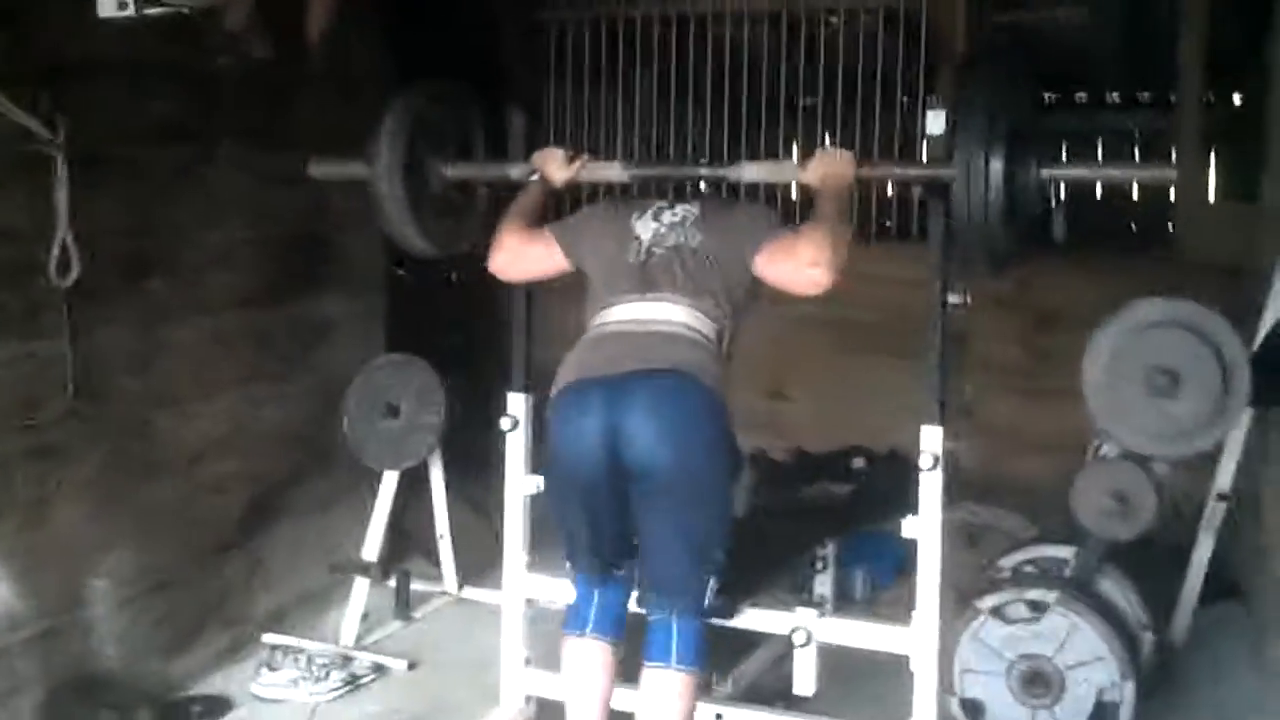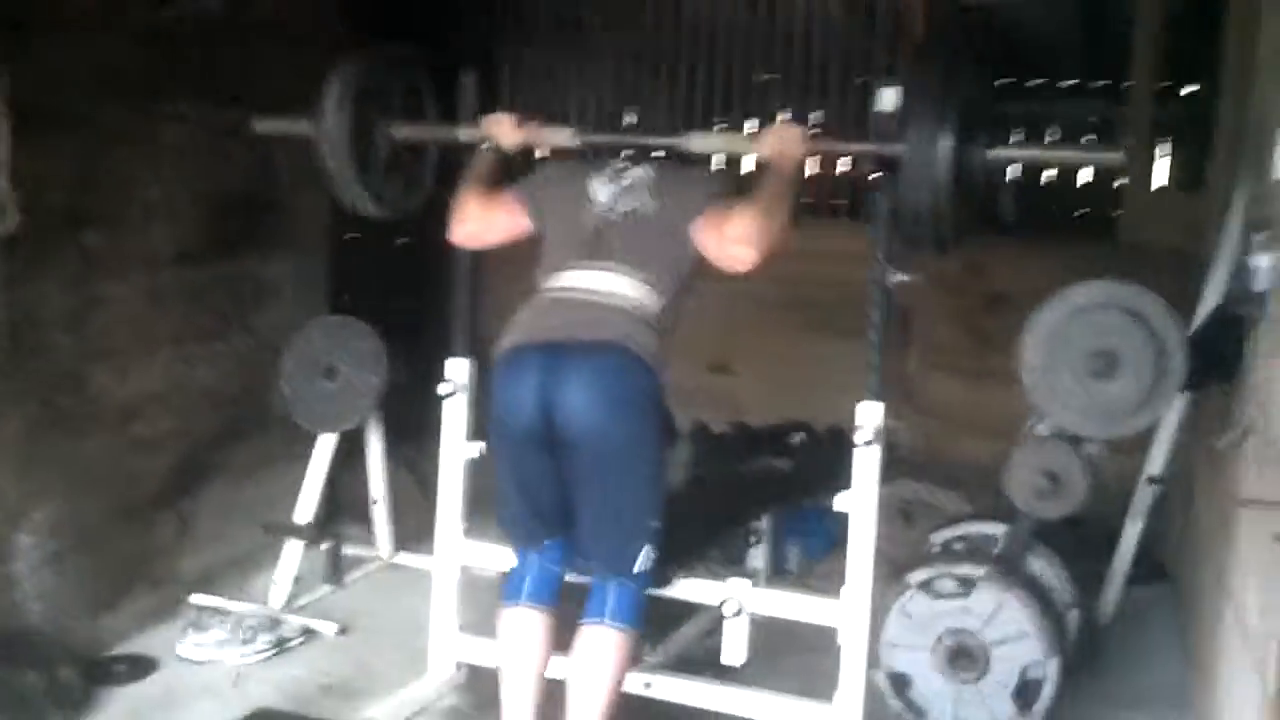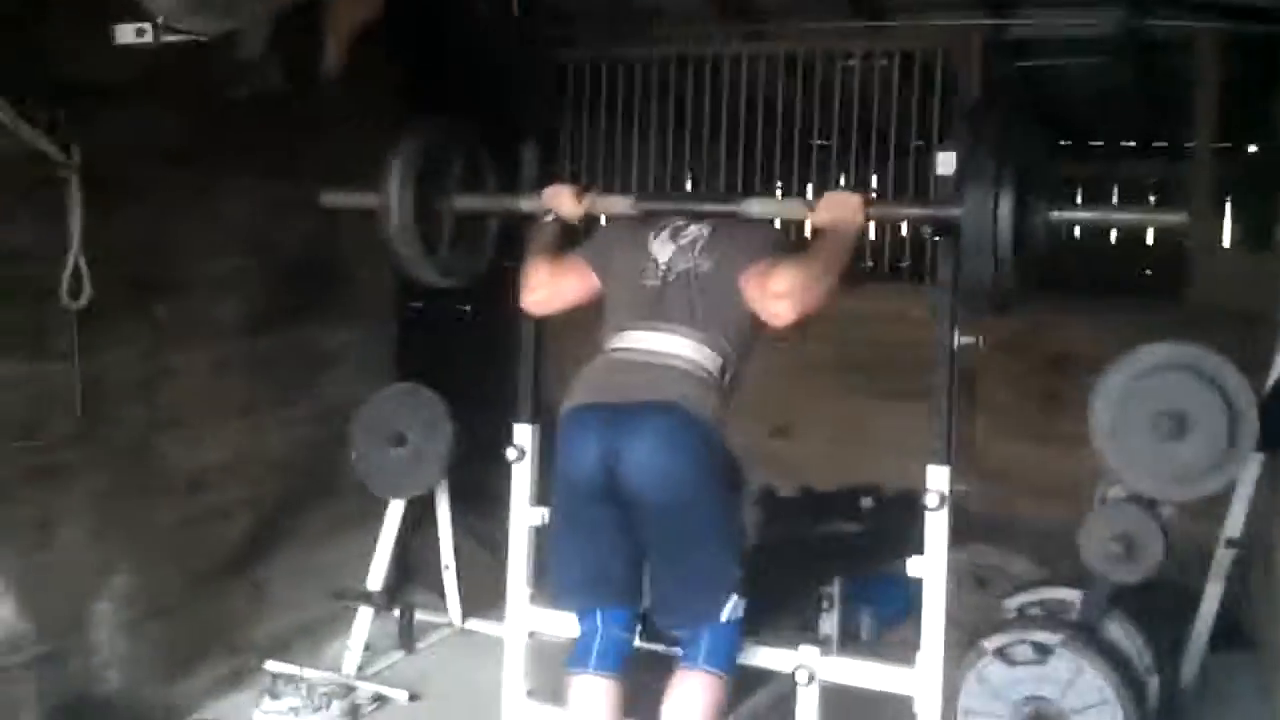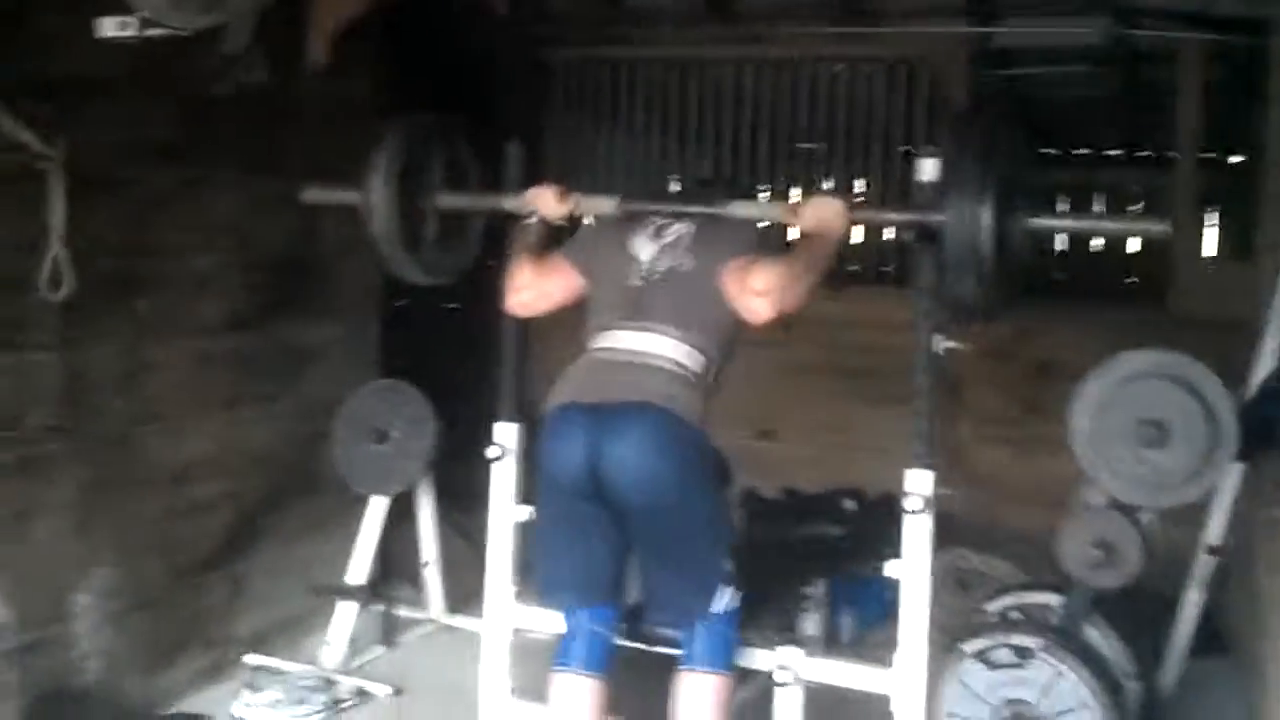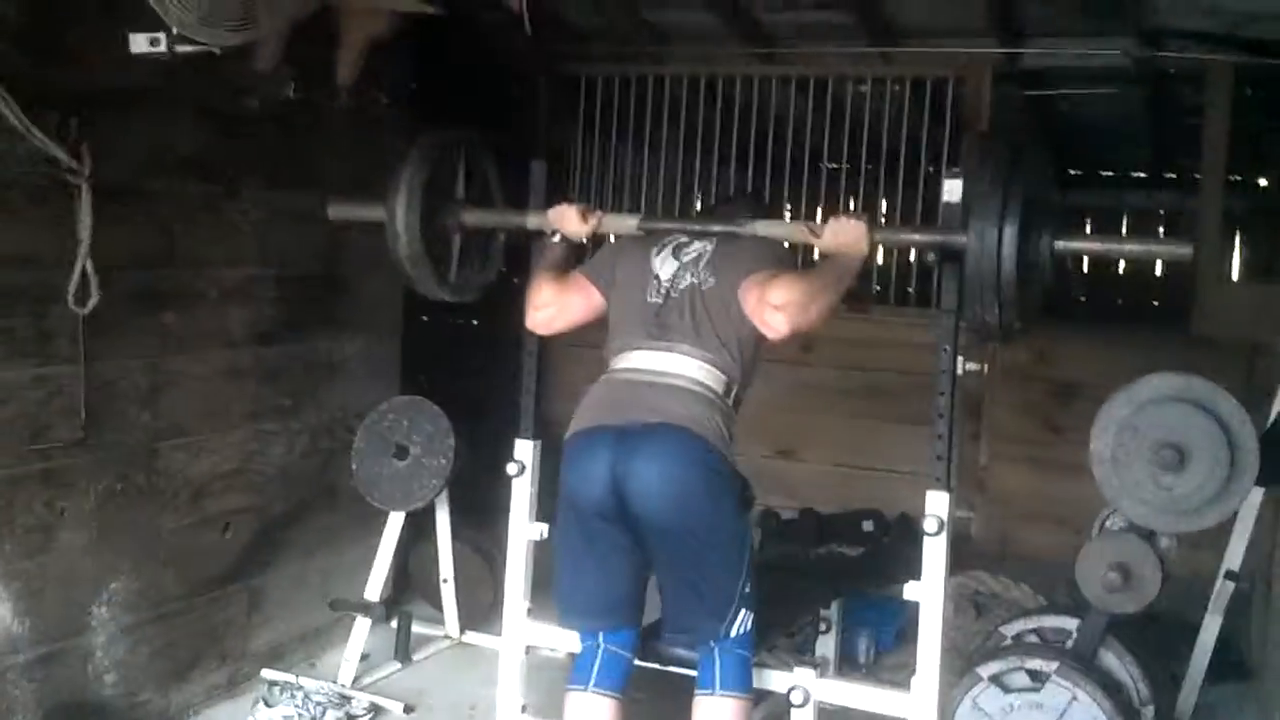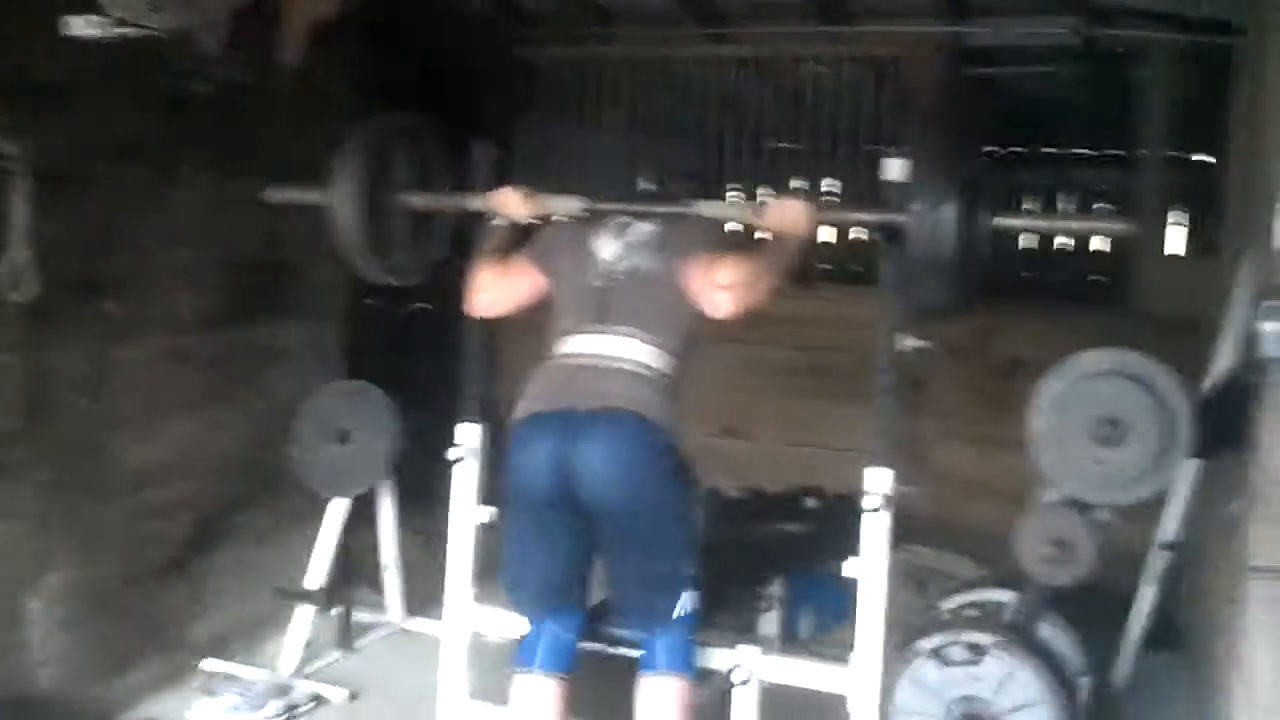
dt=0.2s
person 1, frame 1
left shoulder: (607, 218)
right shoulder: (741, 221)
left elbow: (505, 258)
right elbow: (814, 270)
left wrist: (543, 182)
right wrist: (831, 190)
left hip: (578, 401)
right hip: (675, 404)
left knee: (597, 586)
right knee: (678, 607)
person 1, frame 2
left shoulder: (568, 176)
right shoulder: (692, 186)
left elbow: (466, 226)
right elbow: (741, 247)
left wrist: (493, 148)
right wrist: (782, 166)
left hip: (521, 363)
right hip: (611, 373)
left knee: (537, 554)
right knee: (617, 575)
person 1, frame 3
left shoulder: (629, 235)
right shoulder: (753, 240)
left elbow: (537, 295)
right elbow: (783, 301)
left wrist: (555, 218)
right wrist: (839, 232)
left hip: (583, 424)
right hip: (672, 432)
left knee: (602, 624)
right knee: (711, 625)
person 1, frame 4
left shoulder: (612, 233)
right shoulder: (737, 237)
left elbow: (522, 295)
right elbow: (760, 298)
left wrist: (537, 220)
right wrist: (823, 236)
left hip: (567, 424)
right hip: (657, 431)
left knee: (586, 622)
right knee: (708, 619)
person 1, frame 5
left shoulder: (631, 251)
right shoulder: (758, 254)
left elbow: (542, 313)
right elbow: (779, 313)
left wrist: (561, 239)
right wrist: (845, 256)
left hip: (589, 445)
right hip: (680, 453)
left knee: (602, 640)
right knee: (724, 643)
person 1, frame 6
left shoulder: (573, 233)
right shoulder: (700, 235)
left elbow: (483, 296)
right elbow: (723, 293)
left wrist: (504, 221)
right wrist: (787, 237)
left hip: (536, 430)
right hip: (627, 436)
left knee: (549, 624)
right knee: (667, 625)
